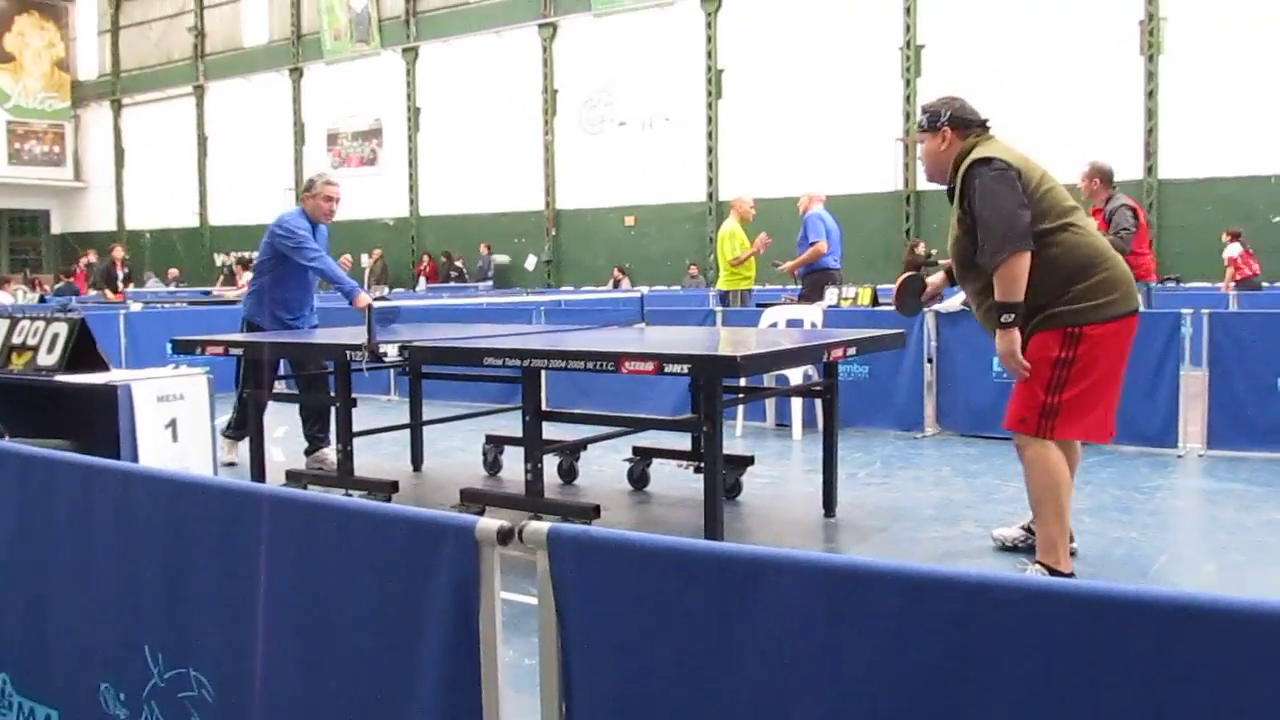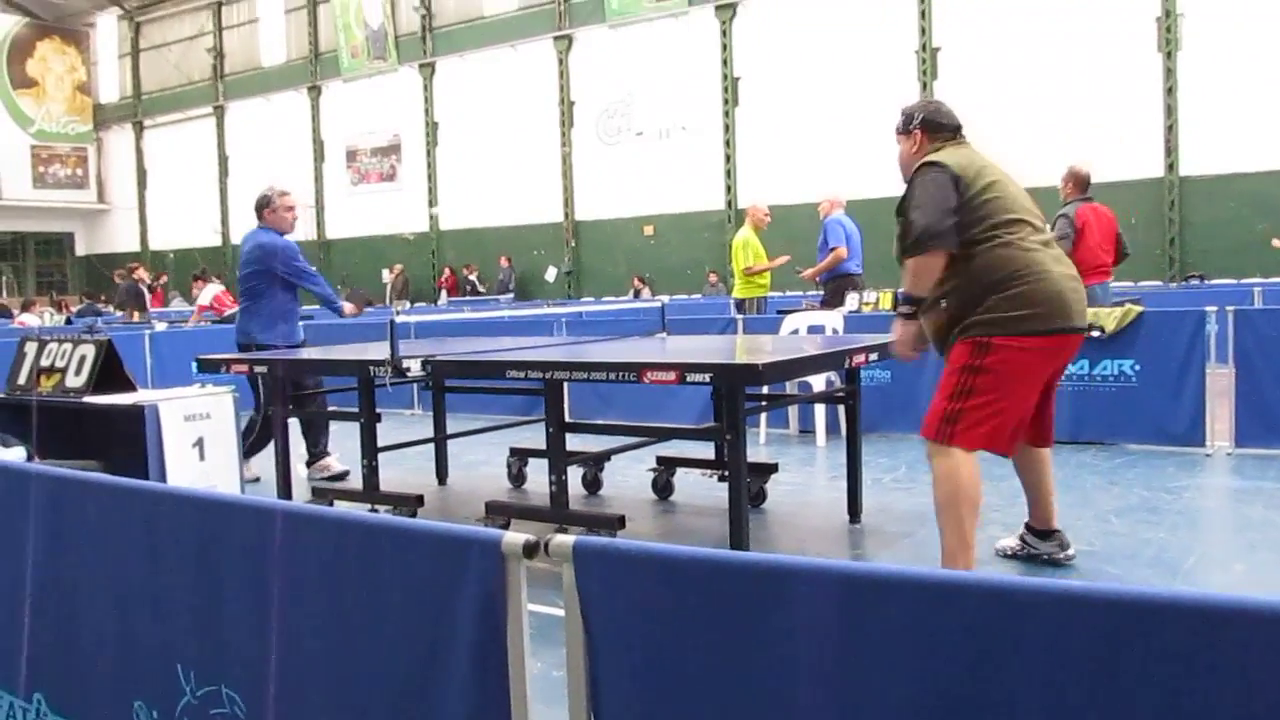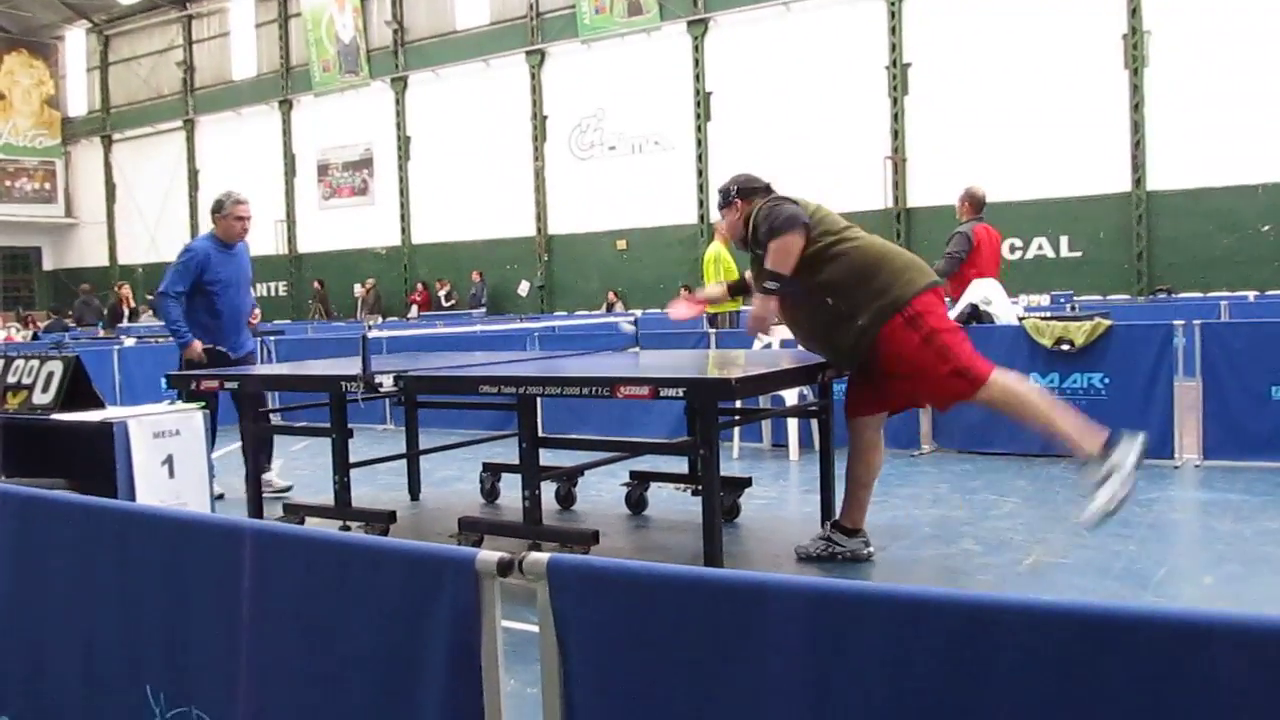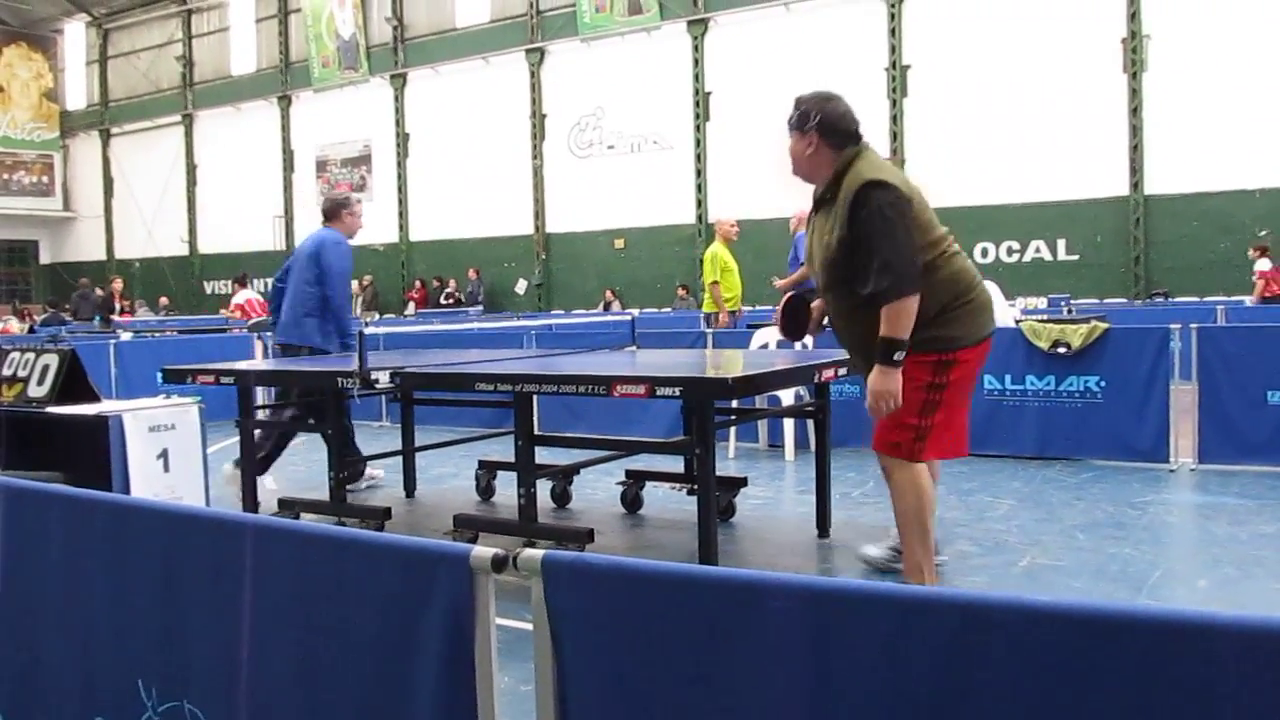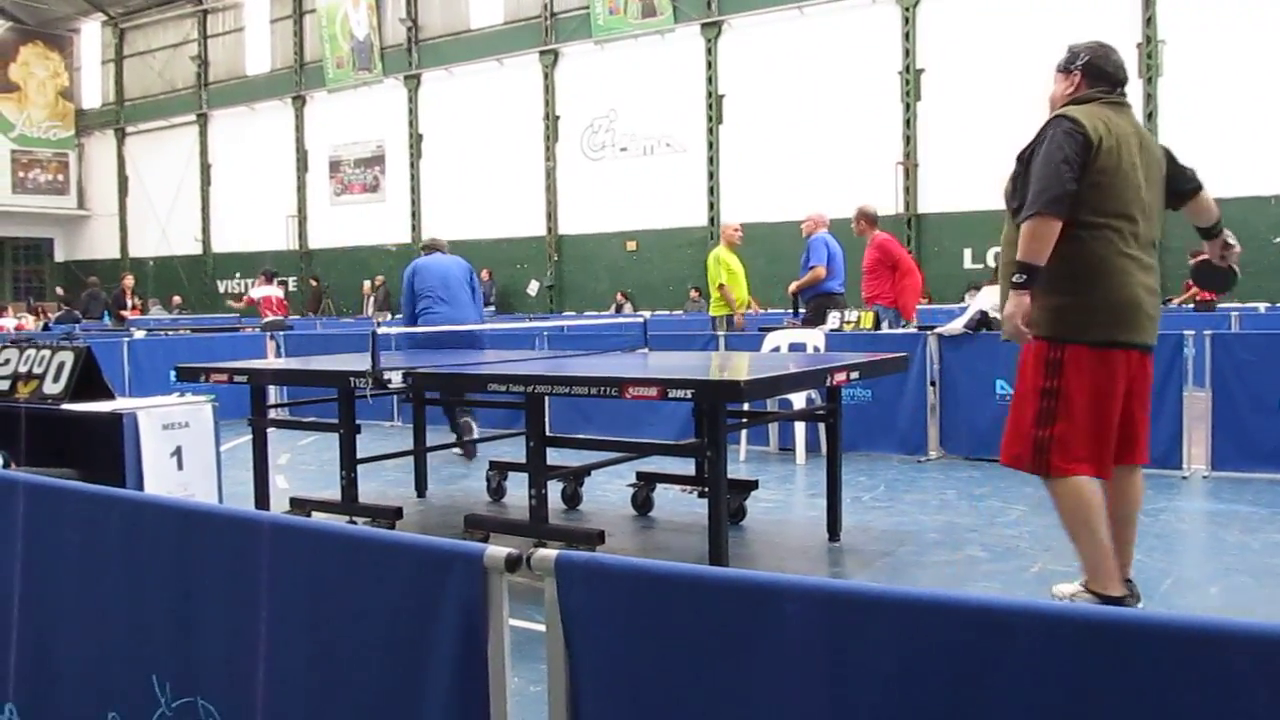
dt=1s
person 1, frame 1
left shoulder: (984, 170)
right shoulder: (983, 167)
left elbow: (1012, 248)
right elbow: (991, 250)
left wrist: (1006, 324)
right wrist: (946, 277)
left hip: (1081, 310)
right hip: (1086, 305)
left knee: (1034, 431)
right knee: (1057, 426)
left ankle: (1056, 570)
right ankle: (1050, 528)
person 1, frame 2
left shoulder: (935, 170)
right shoulder: (982, 170)
left elbow: (927, 242)
left wrist: (908, 312)
right wrist: (938, 318)
left hip: (1011, 321)
right hip: (1057, 313)
left knee: (949, 441)
right knee: (1021, 428)
right ankle: (1043, 534)
person 1, frame 3
left shoulder: (769, 213)
right shoulder: (773, 221)
left elbow: (789, 234)
right elbow: (767, 273)
left wrist: (768, 292)
right wrist: (729, 290)
left hip: (899, 306)
right hip: (869, 326)
left knee: (978, 382)
right knee: (863, 424)
left ankle: (1101, 450)
right ankle: (848, 533)
person 1, frame 4
left shoulder: (871, 191)
right shoulder: (837, 186)
left elbow: (902, 284)
left wrist: (886, 364)
right wrist: (827, 305)
left hip: (938, 332)
right hip: (925, 332)
left knee: (903, 453)
right knee: (915, 448)
left ankle: (920, 587)
right ankle: (910, 545)
person 1, frame 5
left shoulder: (1071, 125)
right shoulder: (1141, 140)
left elbow: (1046, 207)
right elbow: (1192, 190)
left wrist: (1020, 283)
right wrist: (1218, 238)
left hip: (1075, 317)
right hip: (1133, 317)
left knee: (1062, 459)
right knee: (1119, 458)
left ankle: (1112, 595)
right ankle: (1108, 579)
person 2, frame 1
left shoulder: (321, 230)
right shoulder: (288, 225)
right elbow: (314, 262)
left wrist: (339, 266)
right wrist: (354, 292)
left hip: (302, 321)
right hip: (264, 320)
left knee: (317, 385)
right knee: (255, 389)
left ankle: (319, 449)
right ankle: (232, 437)
person 2, frame 2
left shoulder: (252, 241)
right shoulder: (276, 246)
right elbow: (310, 280)
right wrist: (339, 304)
left hip: (284, 337)
right hip: (263, 340)
left knee: (312, 396)
right knee: (270, 408)
left ankle: (319, 459)
right ankle: (239, 458)
person 2, frame 3
left shoulder: (242, 249)
right shoulder: (198, 252)
right elbow: (166, 296)
left wrist: (252, 306)
right wrist: (186, 339)
left hip: (241, 348)
right hip: (203, 352)
left knee: (257, 410)
left ankle: (259, 472)
person 2, frame 4
left shoulder: (312, 242)
right shoulder: (336, 244)
left elbow: (279, 285)
right elbow: (338, 299)
left wrist: (279, 322)
right wrist: (349, 344)
left hip: (293, 335)
right hip: (308, 339)
left knee: (332, 407)
right knee: (295, 411)
left ankle: (352, 471)
right ankle: (243, 470)
person 2, frame 5
left shoulder: (414, 267)
right shoulder: (462, 264)
left elbow: (408, 311)
right elbow: (478, 305)
left wrist: (413, 341)
right wrist: (481, 334)
left hip: (432, 329)
right hip: (466, 327)
left knee: (448, 388)
left ankle: (465, 434)
right ankle: (466, 423)
